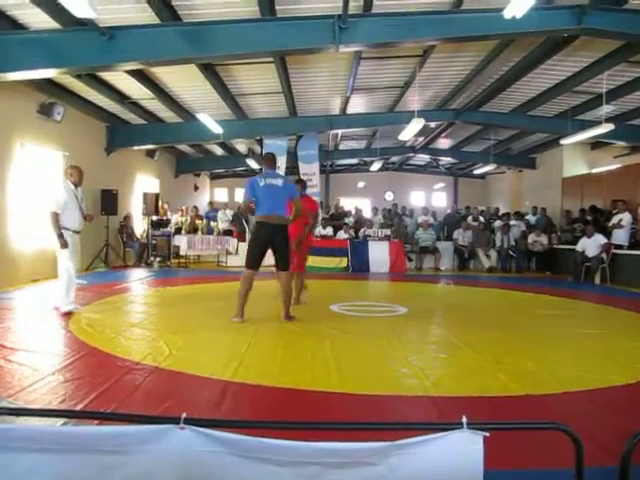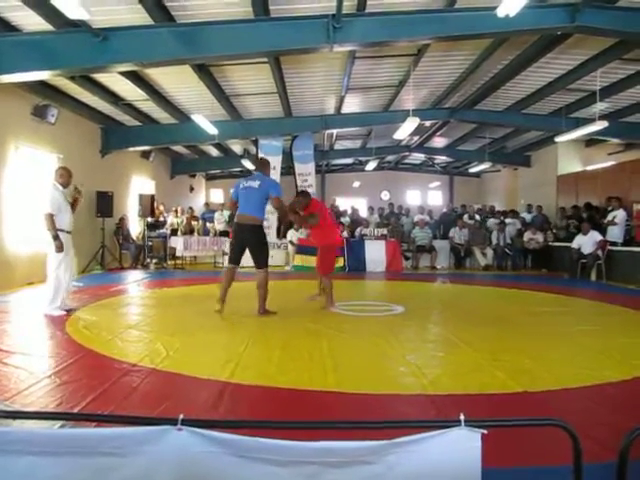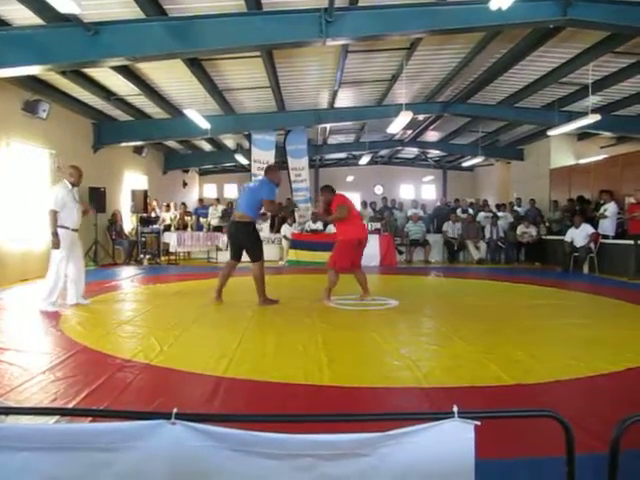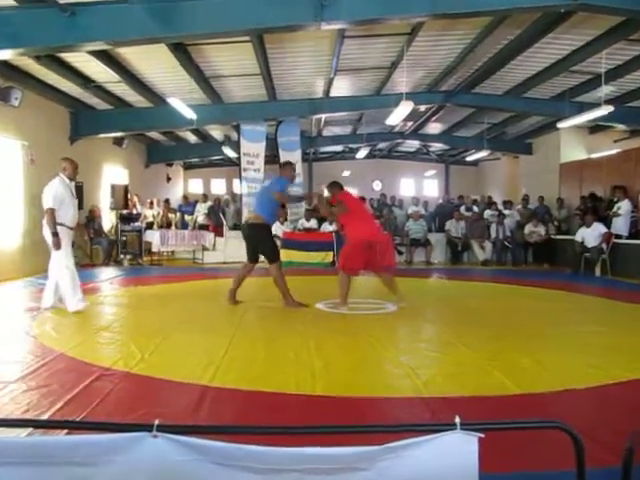
dt=0.7s
person 1, frame 1
left shoulder: (253, 181)
right shoulder: (287, 182)
left elbow: (245, 205)
right elbow: (298, 207)
left hip: (262, 227)
right hip: (281, 228)
left knee: (250, 270)
right knee: (284, 272)
left ankle: (240, 313)
right ankle: (287, 313)
person 1, frame 2
left shoulder: (241, 182)
right shoulder: (271, 183)
left elbow: (231, 205)
right elbow: (277, 204)
right wrist: (285, 213)
left hip: (238, 226)
right hip: (255, 229)
left knee: (232, 265)
right knee: (262, 269)
left ankle: (221, 300)
right ankle: (261, 308)
person 1, frame 3
left shoulder: (253, 184)
right shoulder: (269, 186)
right elbow: (269, 207)
left hip: (233, 224)
right hip: (246, 226)
left knee: (233, 260)
right knee: (257, 262)
left ankle: (218, 291)
right ankle: (262, 298)
person 1, frame 4
left shoulder: (270, 183)
right shoulder: (281, 182)
right elbow: (279, 197)
left wrist: (277, 213)
right wrist: (301, 198)
left hip: (249, 226)
right hip: (259, 228)
left knee: (251, 262)
right knee: (275, 263)
left ankle: (232, 294)
right ankle: (288, 300)
person 2, frame 1
left shoulder: (78, 191)
right shoulder: (63, 191)
right elbow: (54, 214)
left wrist: (86, 217)
right wrist: (60, 237)
left hip: (74, 235)
right hip: (65, 234)
left knee: (70, 268)
right knee: (67, 268)
left ankle: (64, 302)
right ankle: (66, 303)
person 2, frame 2
left shoulder: (62, 192)
right shoulder: (53, 193)
left elbow: (69, 212)
right elbow: (48, 217)
left wrist: (76, 199)
right wrist: (56, 239)
left hip: (65, 236)
right hip: (57, 236)
left knee: (68, 270)
right knee: (56, 272)
left ankle: (61, 303)
right ankle: (52, 307)
person 2, frame 3
left shoulder: (73, 191)
right shoulder: (60, 190)
right elbow: (52, 213)
left wrist: (85, 211)
right wrist: (54, 235)
left hip: (73, 233)
right hip: (62, 233)
left knee: (77, 266)
right knee: (57, 268)
left ankle: (75, 297)
right ankle: (48, 303)
person 2, frame 4
left shoulder: (69, 186)
right shoulder: (55, 186)
right elbow: (49, 212)
right wrist: (54, 235)
left hip: (66, 230)
right hip: (57, 230)
left knee: (58, 267)
right knee: (66, 265)
left ankle: (49, 301)
right ankle: (74, 302)
person 3, frame 1
left shoulder: (310, 204)
left elbow: (312, 224)
left wrist: (300, 239)
left hip: (301, 241)
right hip: (289, 239)
left knee: (297, 269)
right knee: (291, 267)
left ankle: (296, 297)
right ankle: (301, 285)
person 3, frame 2
left shoulder: (315, 207)
right shoulder: (310, 206)
left elbow: (312, 223)
right elbow: (306, 224)
left wrist: (296, 215)
left hip: (330, 242)
right hip: (327, 241)
left knee: (324, 271)
right knee: (324, 269)
left ankle: (329, 302)
right ankle: (322, 292)
person 3, frame 3
left shoulder: (338, 199)
right shoulder: (341, 200)
left elbow: (343, 214)
right elbow: (337, 218)
left wrist: (327, 219)
right wrist: (324, 213)
left hip: (349, 238)
right hip: (360, 236)
left knee: (333, 266)
right knee: (355, 267)
left ankle: (327, 296)
right ankle: (366, 293)
person 3, frame 4
left shoulder: (340, 199)
right shoulder: (352, 199)
left elbow: (341, 210)
left wrist: (325, 208)
right wrist: (329, 210)
left hip: (358, 240)
right hip: (374, 236)
left knee: (344, 269)
right knee: (381, 269)
left ankle: (343, 302)
right ankle: (398, 296)
